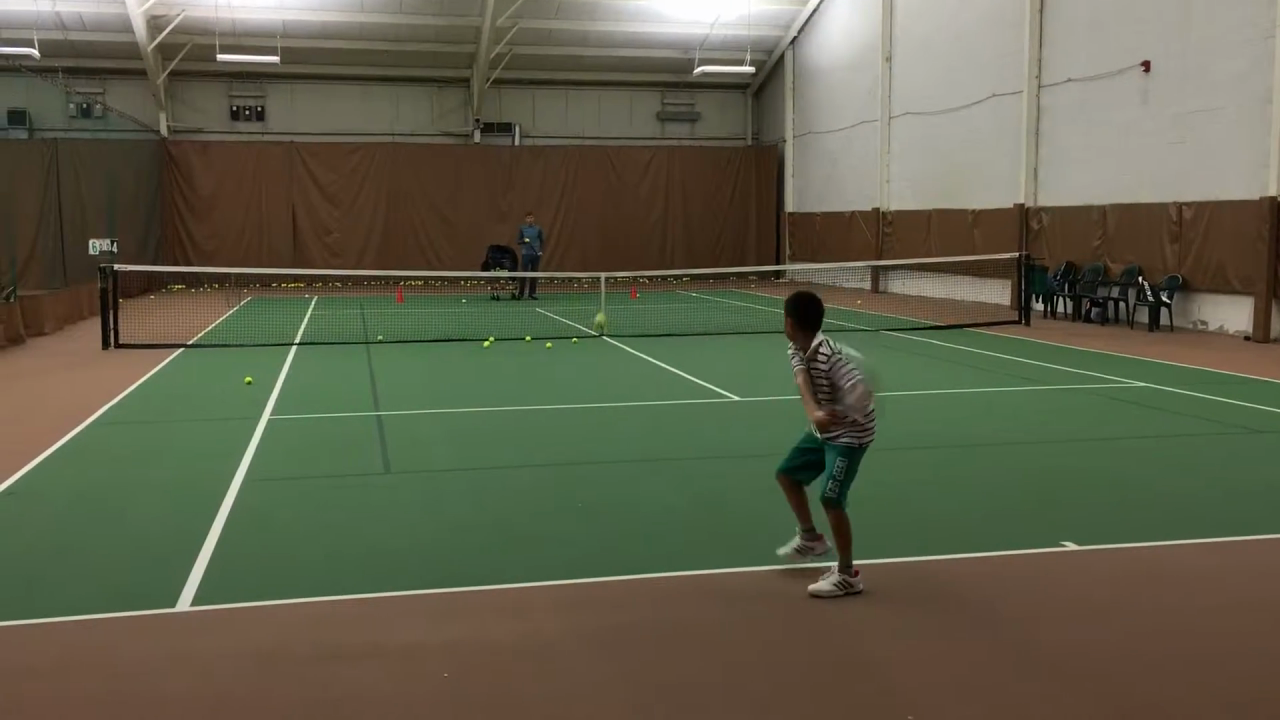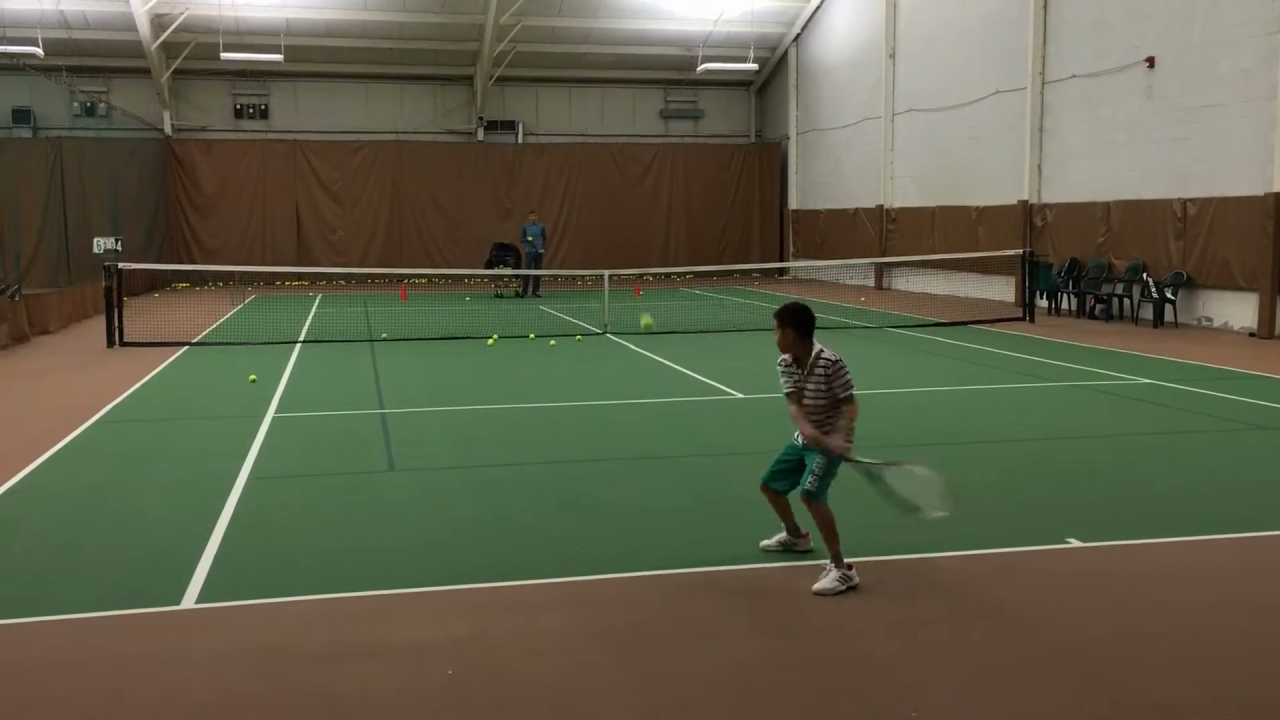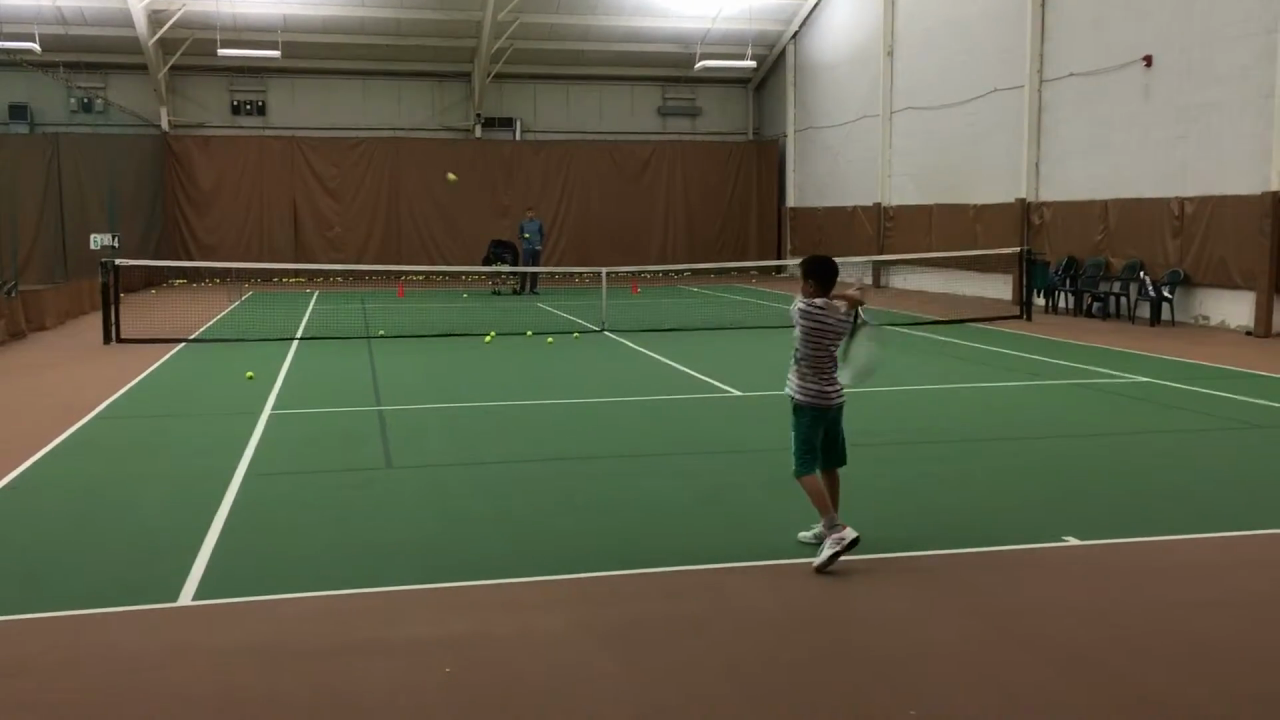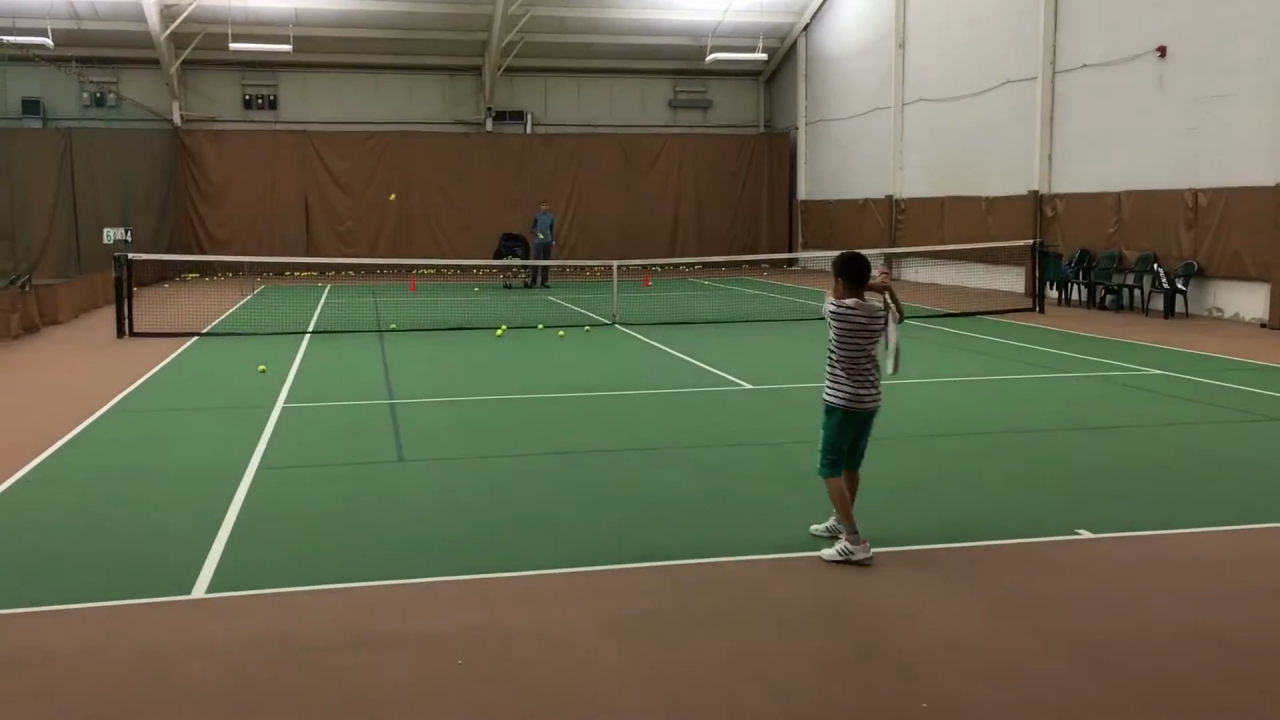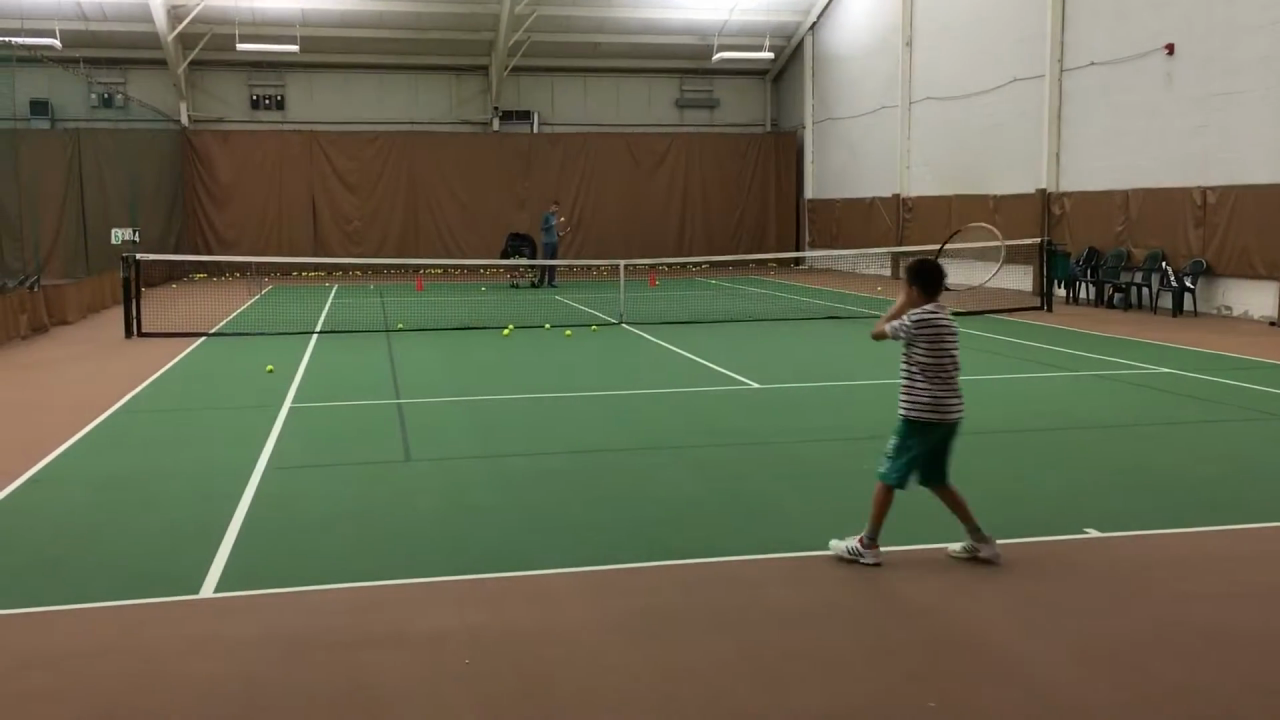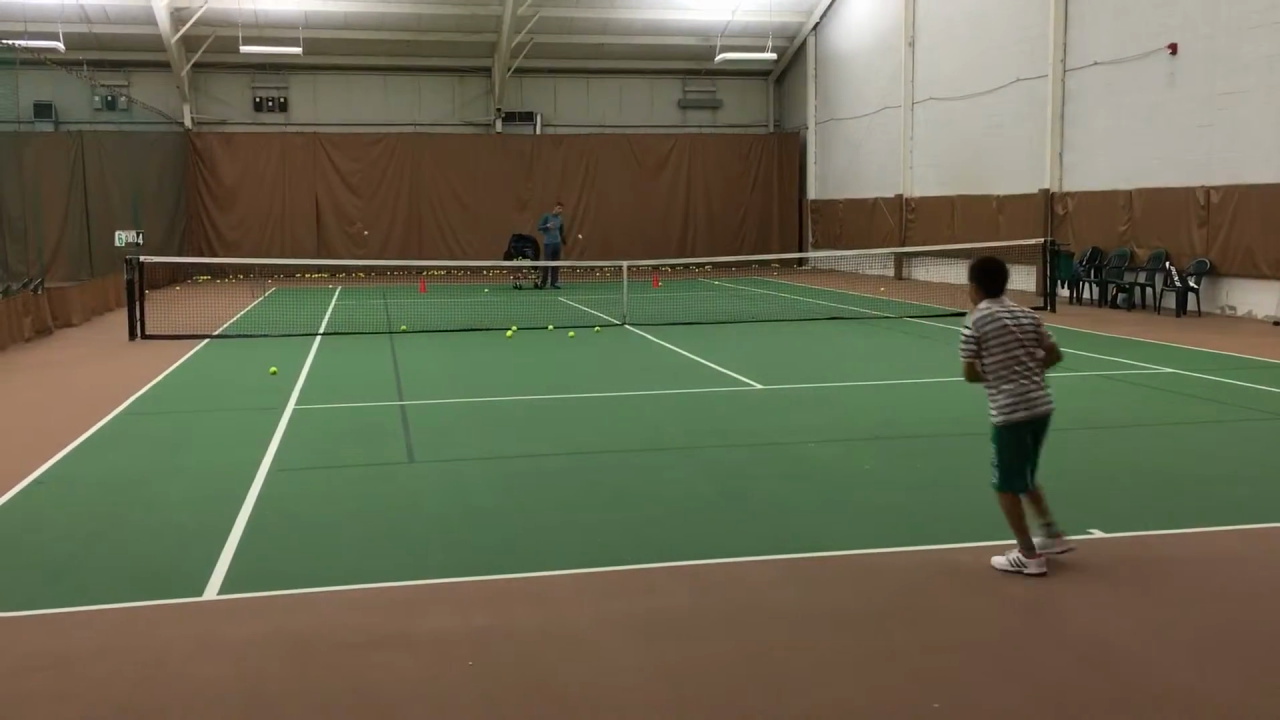
dt=0.4s
person 1, frame 1
left shoulder: (831, 355)
right shoulder: (795, 350)
left elbow: (863, 388)
right elbow: (802, 381)
left wrist: (833, 415)
right wrist: (812, 411)
left hip: (849, 436)
right hip: (822, 431)
left knee: (831, 499)
right knee: (786, 474)
left ankle: (846, 574)
right ankle: (810, 539)
person 1, frame 2
left shoulder: (831, 360)
right shoulder: (786, 363)
left elbow: (850, 404)
right elbow: (795, 407)
left wrist: (841, 439)
right wrist: (815, 435)
left hip: (829, 441)
right hip: (805, 438)
left knee: (811, 495)
right knee: (770, 485)
left ankle: (841, 569)
right ankle: (795, 535)
person 1, frame 3
left shoulder: (804, 309)
right shoulder: (842, 317)
left wrist: (843, 297)
right wrist: (850, 301)
left hip: (808, 401)
right hip: (833, 399)
left knee: (805, 469)
right knee: (828, 466)
left ankle: (837, 530)
right ankle: (829, 528)
person 1, frame 4
left shoulder: (838, 311)
right shoulder: (880, 313)
left elbow: (830, 296)
right elbow: (899, 313)
left wrist: (872, 286)
right wrist: (886, 289)
left hip: (842, 401)
right hip: (870, 401)
left knee: (830, 470)
right knee: (849, 465)
left ankle: (854, 542)
right ankle: (840, 523)
person 1, frame 5
left shoulder: (916, 320)
right shoulder: (945, 319)
left elbow: (877, 331)
left wrist: (899, 306)
left hip: (922, 415)
right hip: (948, 412)
left knee: (888, 477)
right knee: (935, 480)
left ankle: (867, 545)
right ankle: (980, 540)
person 1, frame 6
left shoulder: (974, 322)
right shoulder: (1027, 315)
left elbow: (969, 374)
right elbow: (1054, 356)
left hip: (1010, 412)
right hip: (1040, 405)
left knee: (1006, 485)
right knee: (1019, 476)
left ankle: (1029, 556)
right ankle: (1051, 534)
